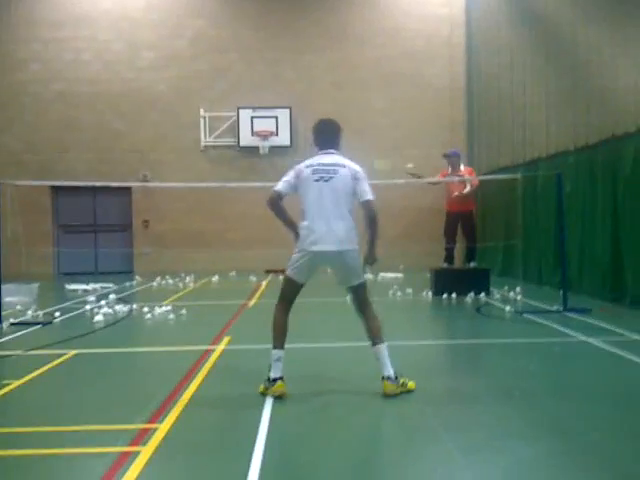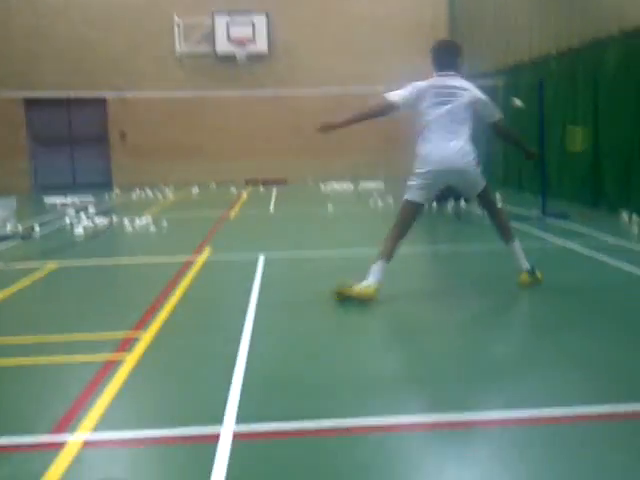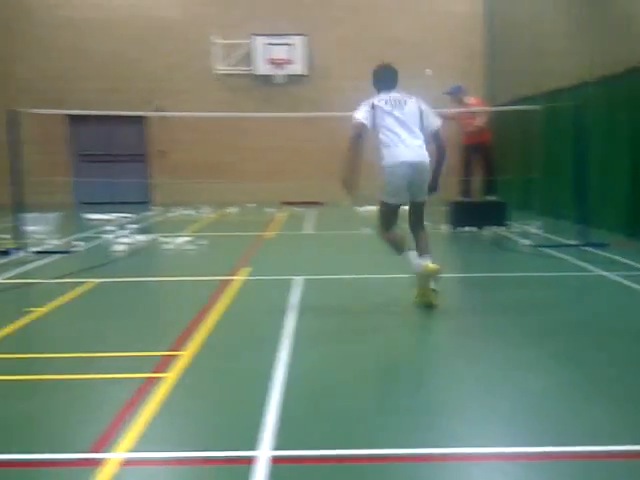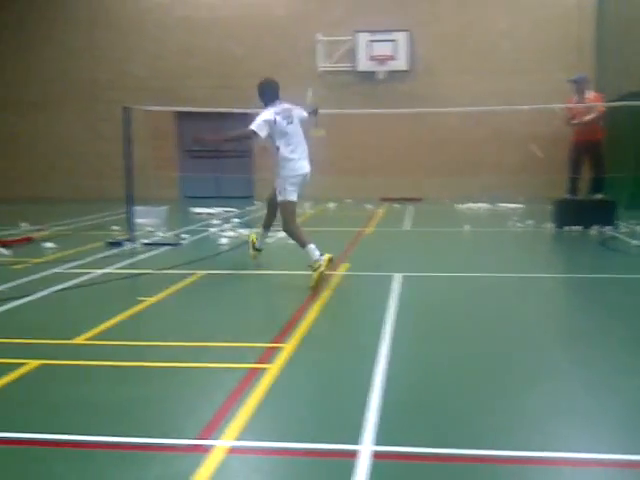
dt=0.7s
person 1, frame 1
left shoulder: (302, 169)
right shoulder: (353, 170)
left elbow: (273, 200)
right elbow: (371, 213)
left wrist: (295, 228)
right wrist: (372, 248)
left hip: (311, 245)
right hip: (345, 246)
left knee: (283, 305)
right knee: (366, 310)
left ankle: (276, 377)
right ankle: (390, 377)
person 1, frame 2
left shoulder: (421, 88)
right shoulder: (472, 92)
left elbow: (384, 107)
right elbow: (499, 127)
left wrist: (339, 123)
right wrist: (526, 150)
left hip: (428, 164)
right hip: (462, 161)
left knee: (400, 226)
right knee: (493, 210)
left ankle: (370, 284)
right ankle: (526, 270)
person 1, frame 3
left shoulder: (371, 104)
right shoulder: (416, 103)
left elbow: (358, 133)
right elbow: (440, 143)
left wrist: (350, 170)
right wrist: (435, 176)
left hip: (395, 165)
right hip: (420, 163)
left knee: (386, 228)
right knee: (417, 225)
left ankle: (424, 267)
right ankle: (428, 284)
person 1, frame 4
left shoulder: (268, 116)
right shoulder: (293, 110)
left elbow: (249, 133)
right elbow: (309, 115)
left wrist: (215, 139)
right wrist: (312, 112)
left hip: (290, 171)
right hip: (301, 168)
left knee: (289, 224)
right knee: (272, 202)
left ankle: (318, 259)
right ankle: (258, 243)
